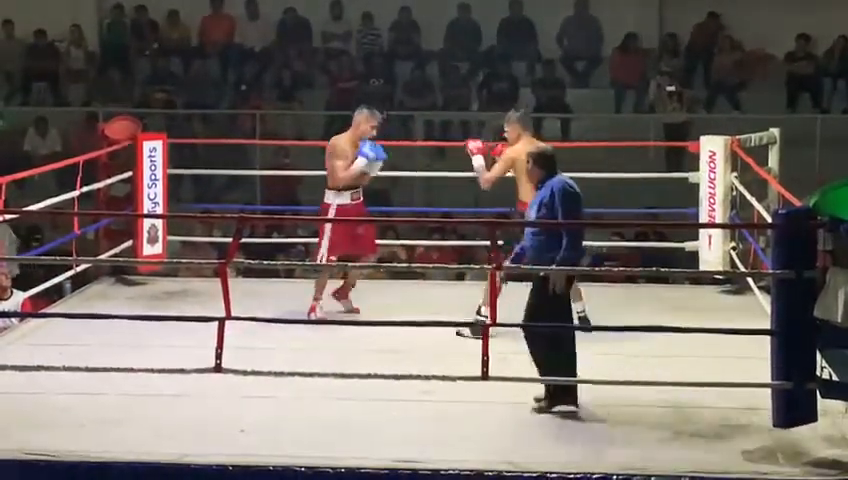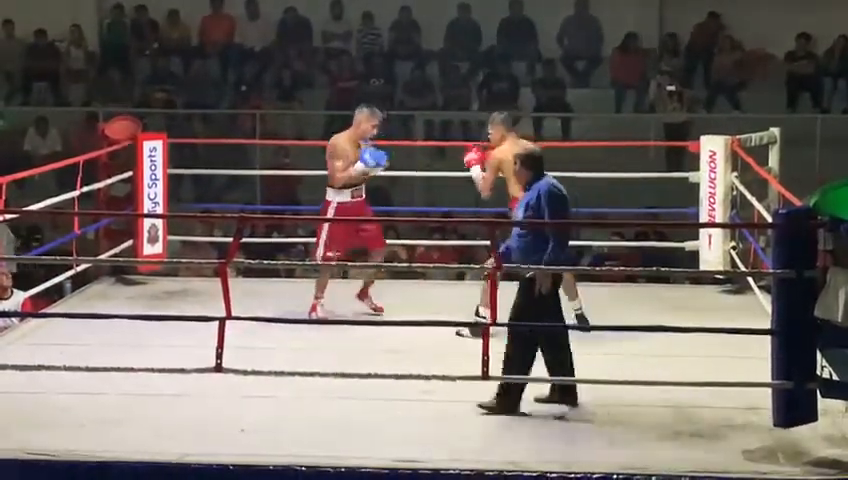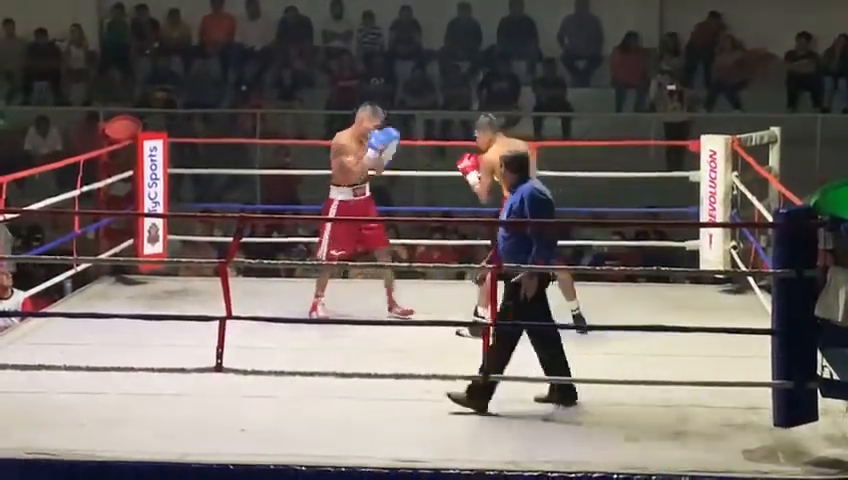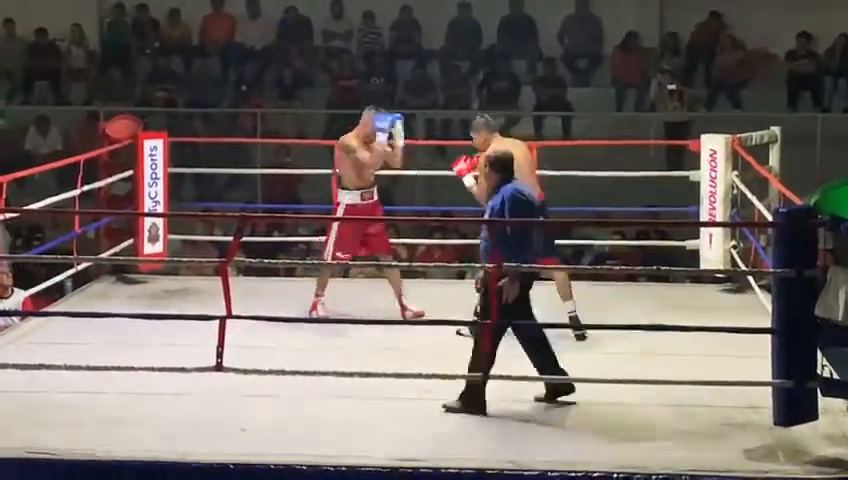
dt=0.1s
person 1, frame 1
left shoulder: (560, 188)
right shoulder: (546, 189)
left elbow: (572, 232)
right elbow: (534, 234)
left wrist: (562, 266)
right wrist: (513, 261)
left hip: (554, 272)
right hip: (542, 269)
left knee: (535, 326)
right knee: (559, 328)
left ankle: (558, 390)
right ankle: (564, 392)
person 1, frame 2
left shoulder: (548, 190)
right shoulder: (534, 190)
left elbow: (559, 235)
right elbow: (519, 234)
left wrist: (547, 269)
right wrist: (498, 258)
left hip: (540, 274)
right hip: (534, 271)
left knee: (520, 331)
right knee: (551, 330)
left ankle: (508, 397)
right ankle: (564, 390)
person 1, frame 3
left shoulder: (531, 194)
right shoulder: (520, 193)
left elbow: (543, 239)
right elbow: (508, 236)
left wrist: (532, 273)
left hip: (525, 277)
right hip: (520, 274)
left knee: (503, 333)
right knee: (542, 330)
left ankle: (478, 395)
right ankle: (562, 389)
person 1, frame 4
left shoulder: (511, 195)
right shoulder: (512, 192)
left elbow: (523, 241)
left wrist: (515, 278)
right wrist: (499, 275)
left hip: (509, 278)
right hip: (508, 275)
left knee: (486, 334)
right knee: (526, 329)
left ankle: (473, 398)
right ankle: (557, 381)
person 2, frame 1
left shoulder: (512, 152)
right shoulder: (545, 149)
left elbow: (486, 183)
left wrist: (476, 157)
left hip: (527, 213)
left ankle: (481, 322)
right ankle: (582, 316)
person 2, frame 2
left shoulder: (497, 155)
right shoulder: (532, 147)
left elbow: (485, 192)
left wrist: (475, 168)
left ankle: (480, 322)
right ankle: (579, 314)
person 2, frame 3
left shoulder: (489, 157)
right shoulder: (523, 146)
left elbow: (483, 197)
left wrist: (470, 174)
left ankle: (479, 322)
right ankle: (577, 315)
person 2, frame 4
left shoulder: (487, 157)
right shoulder: (521, 146)
left elbow: (483, 198)
left wrist: (467, 178)
right knee: (553, 265)
right ankle: (573, 319)
person 3, frame 1
left shoulder: (359, 145)
right shoulder: (338, 144)
right elbow: (340, 179)
left wrist: (372, 165)
right wrist: (362, 160)
left hip: (355, 204)
right hip: (337, 207)
left knee: (369, 254)
right knee: (327, 258)
left ankle: (343, 292)
right ankle: (316, 305)
person 3, frame 2
left shoulder: (363, 144)
right shoulder: (338, 144)
right elbow: (338, 179)
left wrist: (374, 167)
right wrist: (362, 165)
left hip: (359, 201)
right hip: (338, 204)
left knee: (378, 248)
right knee: (328, 258)
left ankle: (365, 292)
right ankle: (317, 303)
person 3, frame 3
left shoulder: (368, 139)
right shoulder: (342, 141)
left elbow: (378, 169)
right elbow: (356, 172)
left wrist: (389, 148)
right wrist: (374, 149)
left hip: (364, 200)
right hip: (341, 203)
left knee: (383, 250)
right knee: (330, 256)
left ankle: (391, 302)
right ankle: (317, 302)
person 3, frame 4
left shoulder: (375, 140)
right shoulder: (347, 142)
left elbow: (396, 163)
right elbow: (373, 164)
left wrist: (398, 133)
right wrist: (381, 135)
left hip: (371, 203)
right hip: (349, 205)
left knee: (386, 255)
right knee: (333, 256)
left ankle: (404, 304)
right ankle: (317, 302)
